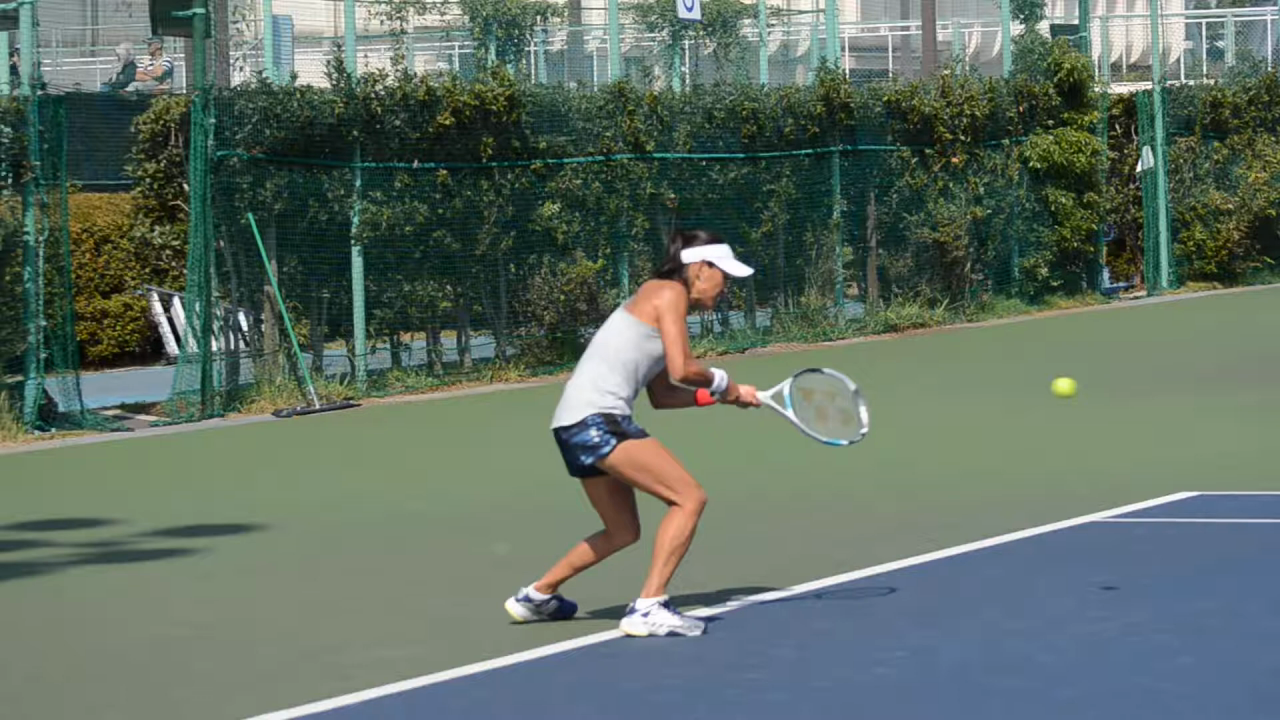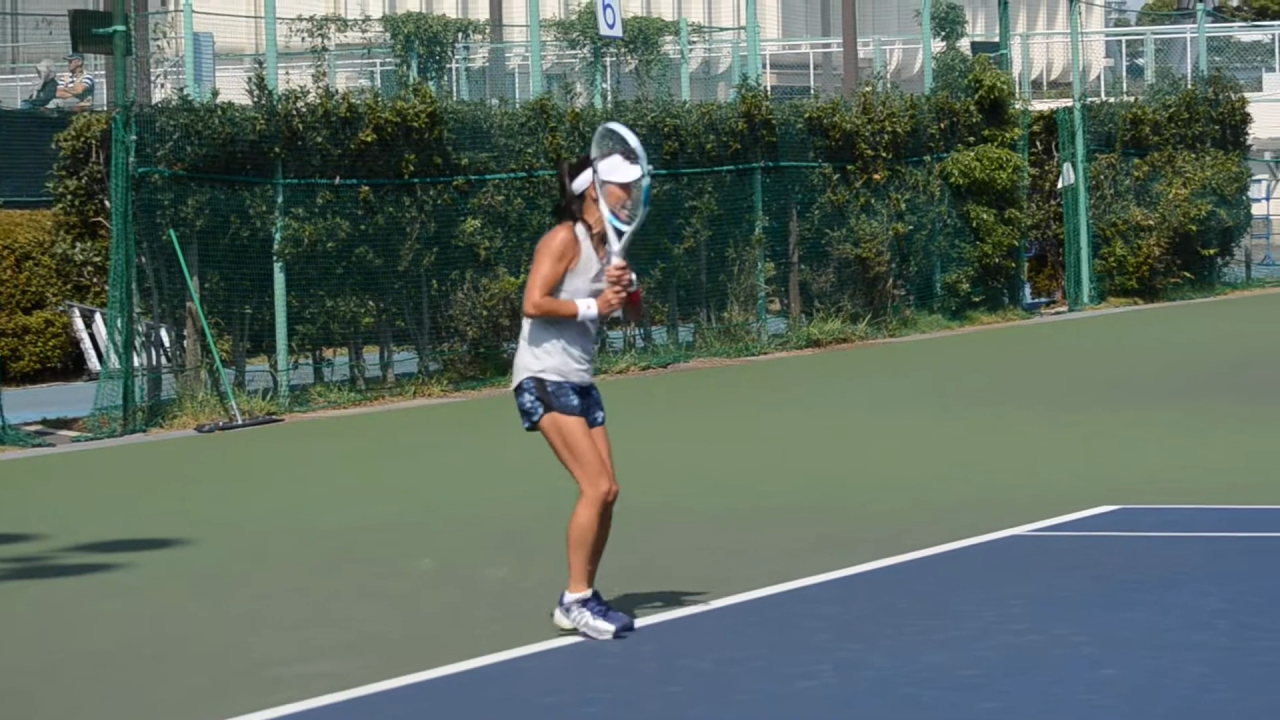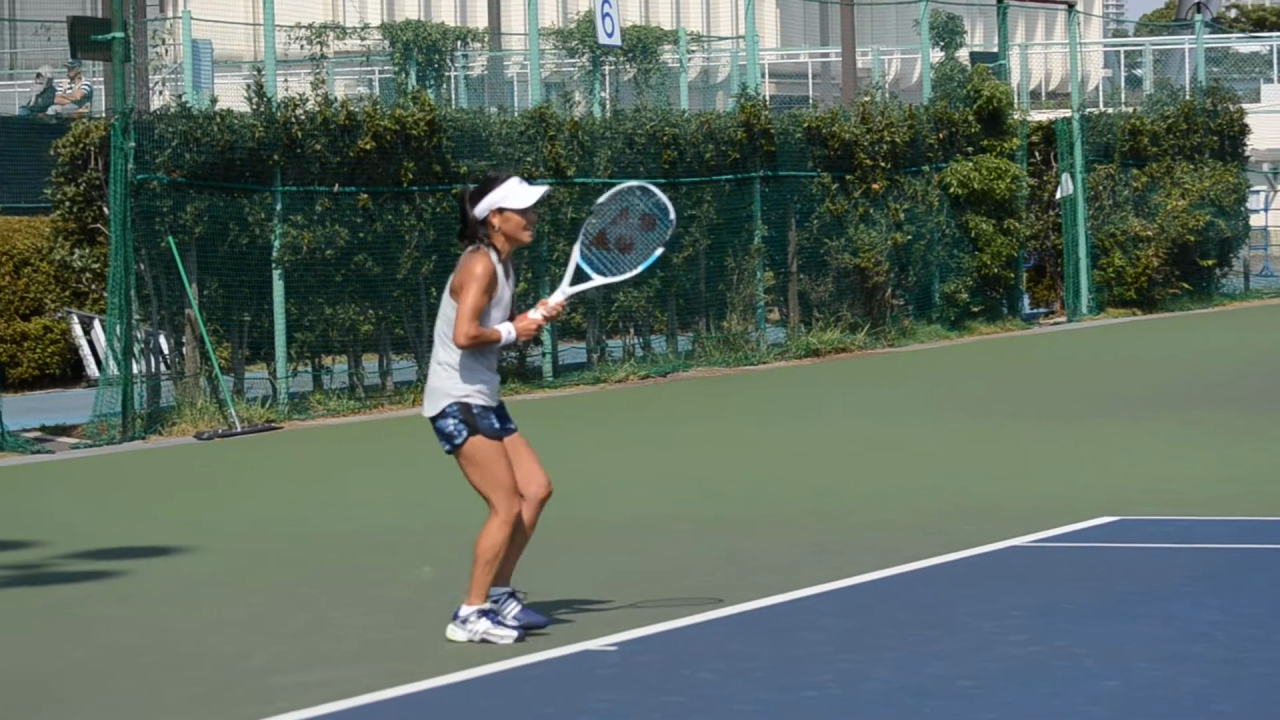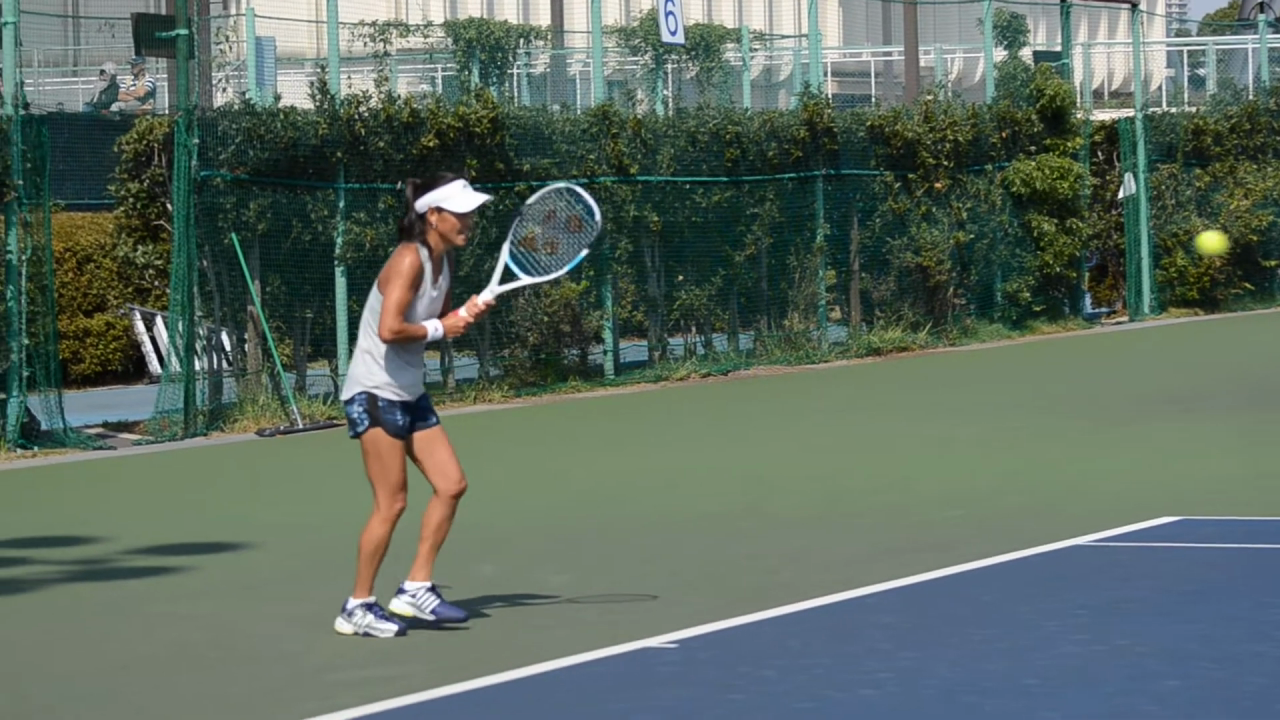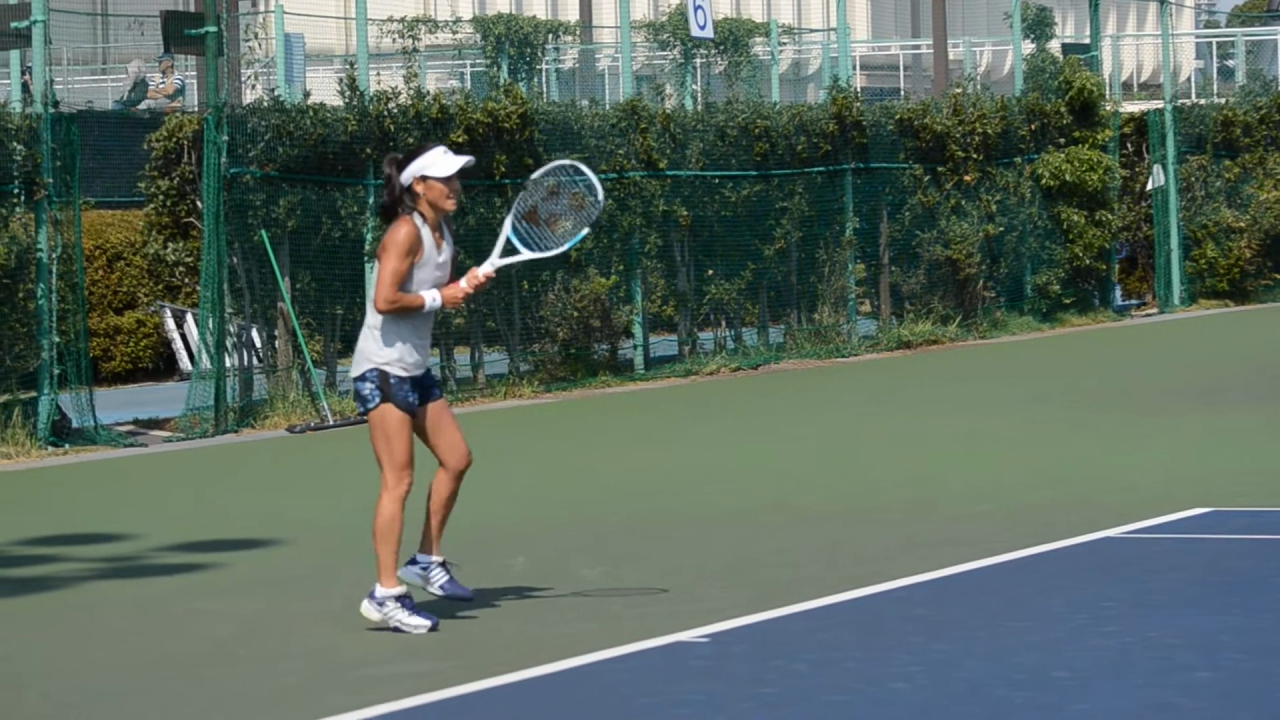
dt=0.7s
person 1, frame 1
left shoulder: (665, 310)
right shoulder: (666, 294)
left elbow: (661, 397)
right elbow: (680, 371)
left wrist: (720, 396)
right wrist: (723, 384)
left hip: (583, 424)
right hip: (596, 419)
left knee: (623, 531)
right knee: (690, 498)
left ankle: (536, 595)
right ankle: (647, 608)
person 1, frame 2
left shoulder: (606, 242)
right shoulder: (563, 237)
left elbow: (634, 312)
right elbow: (533, 304)
left wrist: (625, 285)
right wrist: (595, 306)
left hip: (579, 380)
right hip: (544, 379)
left knee: (607, 492)
right knee: (596, 487)
left ankle: (584, 596)
right ankle: (576, 597)
person 1, frame 3
left shoulder: (502, 262)
right shoulder: (480, 264)
right elbow: (465, 336)
left wrist: (536, 317)
right wrist: (512, 332)
left hip: (481, 401)
right hip: (458, 402)
left knee: (537, 490)
right knee: (508, 508)
left ankle: (499, 590)
right ankle: (472, 614)
person 1, frame 4
left shoulder: (442, 259)
right shoulder: (408, 259)
right elbow: (389, 330)
left wrist: (465, 314)
right wrist: (438, 329)
left hip: (408, 393)
right hip: (375, 391)
left knee: (451, 485)
right knee: (392, 503)
left ankle: (416, 589)
right ankle: (358, 606)
person 1, frame 5
left shoulder: (443, 230)
right shoulder: (405, 232)
right elbow: (384, 301)
left wrist: (466, 286)
right wrist: (438, 298)
left hip: (413, 368)
right hip: (383, 369)
left knee: (457, 459)
right knee: (399, 482)
left ankle: (428, 561)
right ankle: (385, 593)
